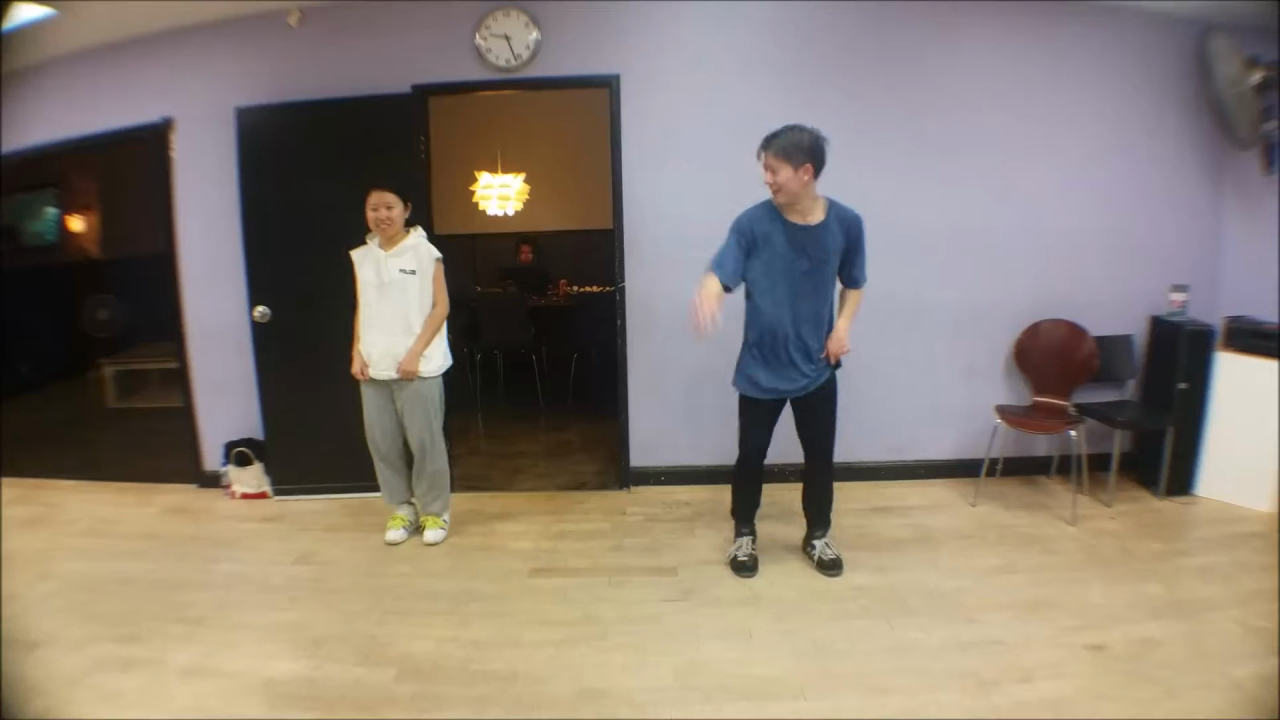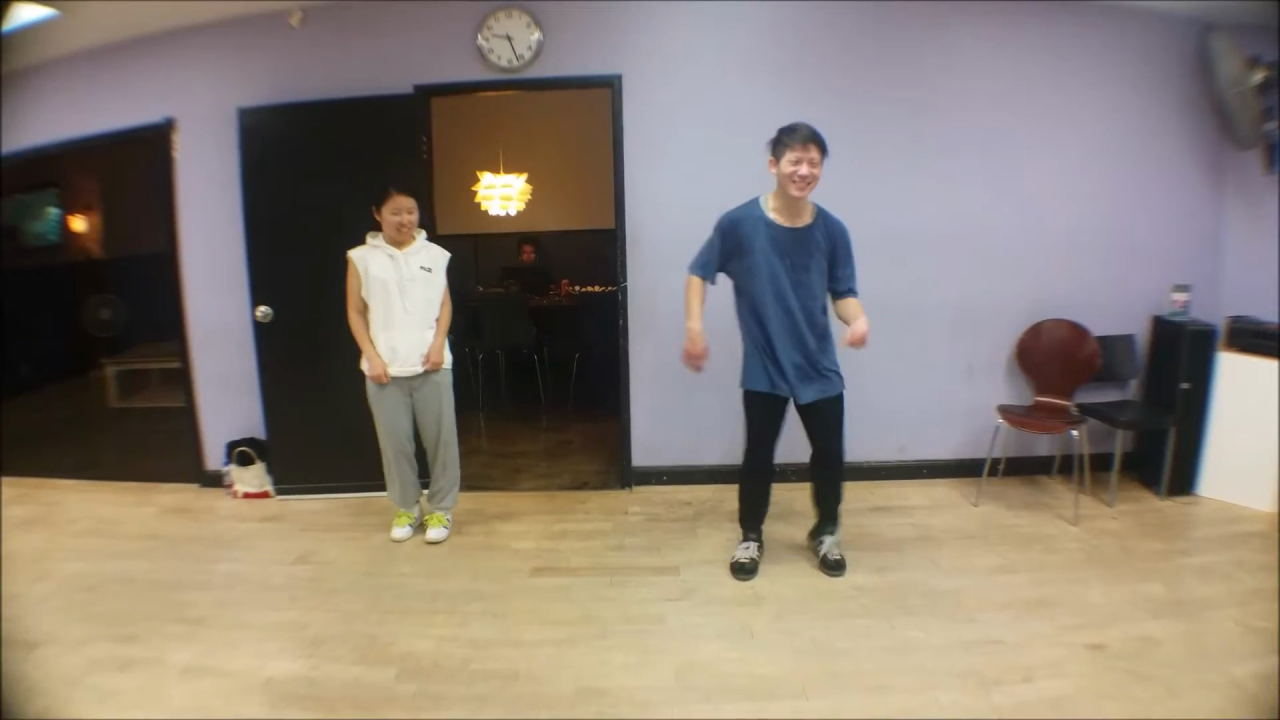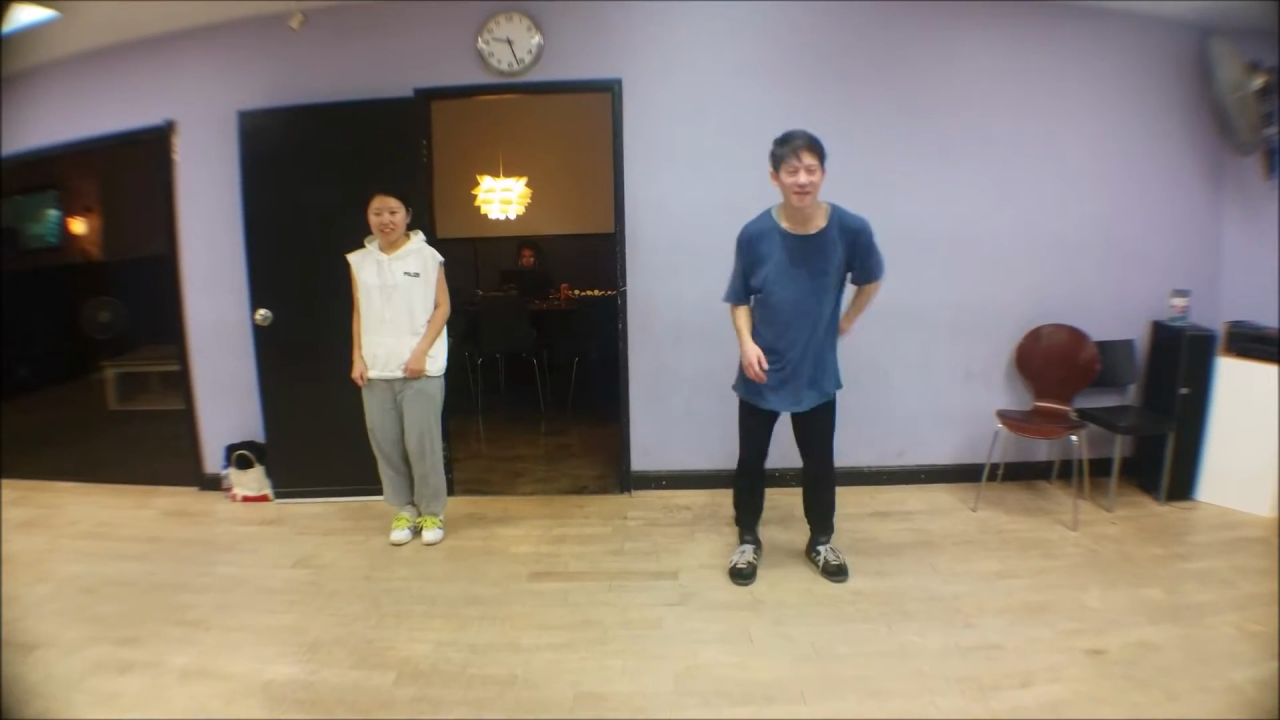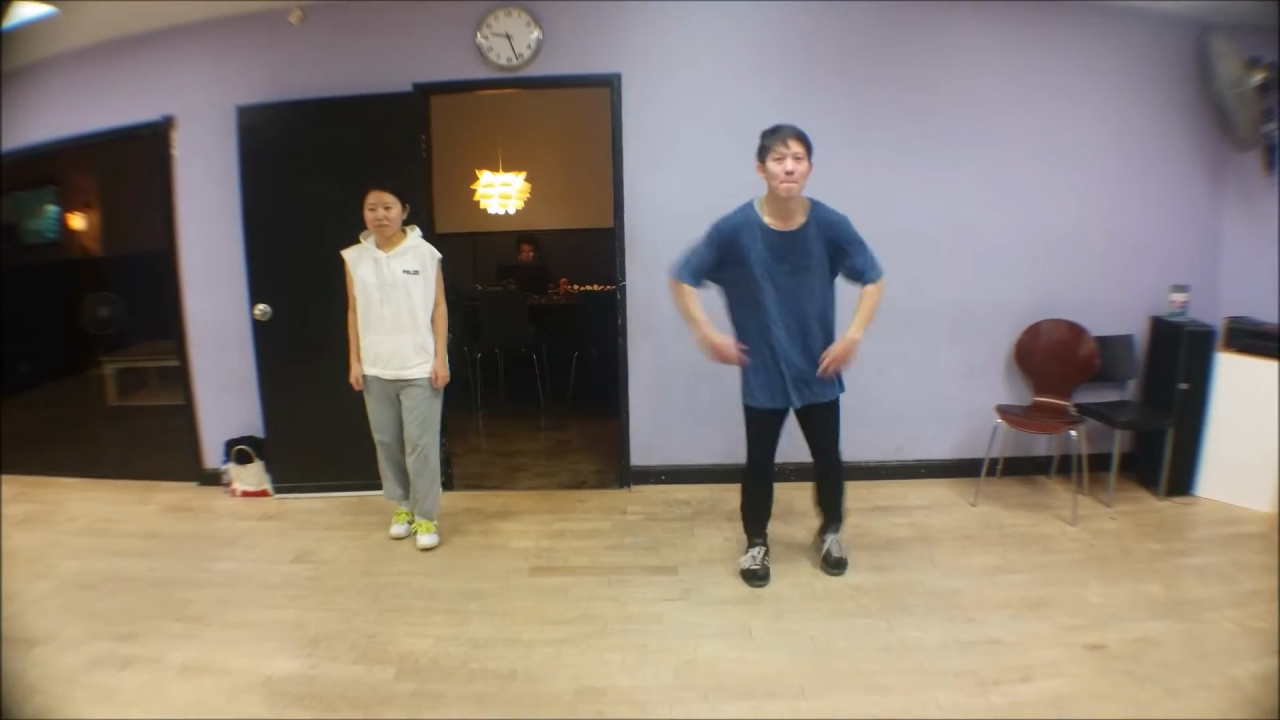
dt=1s
person 1, frame 1
left shoulder: (846, 223)
right shoulder: (753, 223)
left elbow: (853, 283)
right elbow: (719, 275)
left wrist: (842, 327)
right wrist: (708, 298)
left hip: (816, 366)
right hip: (761, 366)
left knee: (820, 456)
right knee: (751, 455)
left ankle: (817, 535)
right ankle: (744, 532)
person 1, frame 2
left shoulder: (832, 231)
right shoulder: (738, 223)
left elbow: (843, 293)
right elbow: (699, 273)
left wrist: (858, 320)
right wrist: (693, 327)
left hip: (817, 364)
right hip: (763, 366)
left knee: (829, 454)
right knee: (758, 456)
left ankle: (826, 531)
right ankle: (751, 536)
person 1, frame 3
left shoulder: (851, 230)
right shoulder: (755, 235)
left elbow: (870, 280)
right elbow: (739, 300)
left wrist: (845, 323)
right wrist: (747, 343)
left hip: (817, 371)
right hip: (765, 370)
left knee: (819, 463)
right knee: (752, 459)
left ankle: (821, 541)
right ankle: (747, 540)
person 1, frame 4
left shoulder: (831, 225)
right shoulder: (733, 229)
left elbow: (873, 280)
right elbow: (682, 279)
left wrist: (853, 336)
right wrist: (705, 331)
left hip: (817, 367)
right hip: (762, 369)
left knee: (827, 455)
right knee: (759, 461)
left ankle: (831, 530)
right ankle: (756, 542)
person 2, frame 1
left shoulder: (425, 253)
right shoulder: (362, 257)
left elbow: (440, 306)
right elbow: (361, 310)
left wrist: (415, 353)
right wrist: (356, 352)
left hip: (419, 368)
right hip: (374, 368)
left knee: (425, 443)
right knee: (383, 445)
left ankle: (435, 512)
right ankle: (403, 509)
person 2, frame 2
left shoulder: (434, 255)
right shoulder: (361, 258)
left elbow: (445, 305)
right elbow: (355, 312)
left wrist: (438, 344)
right wrist: (371, 356)
left hip: (431, 365)
right hip: (385, 368)
left knee: (441, 441)
right knee: (395, 445)
left ankle: (440, 510)
right ankle: (406, 509)
person 2, frame 3
left shoulder: (427, 257)
right shoulder: (359, 262)
left elbow: (442, 307)
right elbow: (358, 313)
left wrist: (421, 351)
right wrist: (357, 358)
left hip: (421, 369)
right hip: (376, 371)
left knee: (423, 445)
right knee: (386, 447)
left ankle: (431, 512)
right ankle: (405, 510)
person 2, frame 4
left shoulder: (424, 254)
right shoulder: (354, 258)
left elbow: (439, 308)
right elbow: (354, 312)
left wrist: (440, 359)
right wrist: (354, 361)
left hip: (420, 367)
right hip: (376, 369)
left knee: (421, 444)
right knee: (387, 442)
left ankle: (426, 517)
right ankle: (403, 507)
